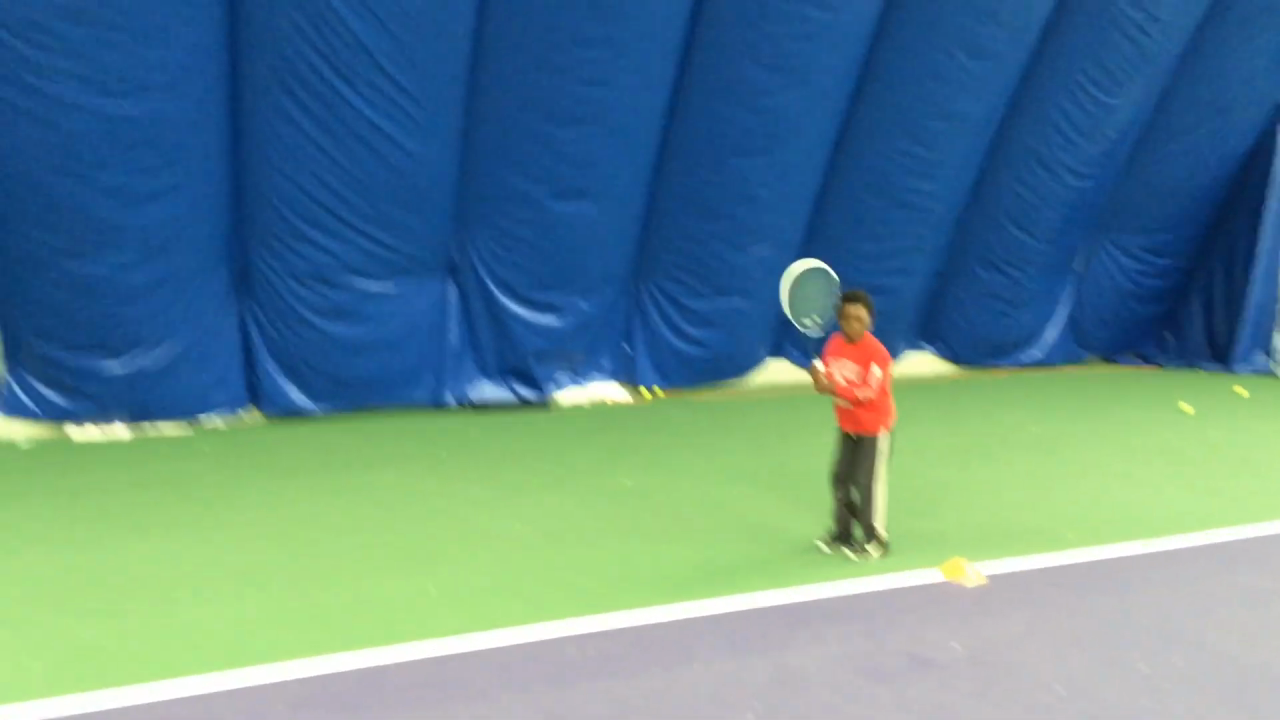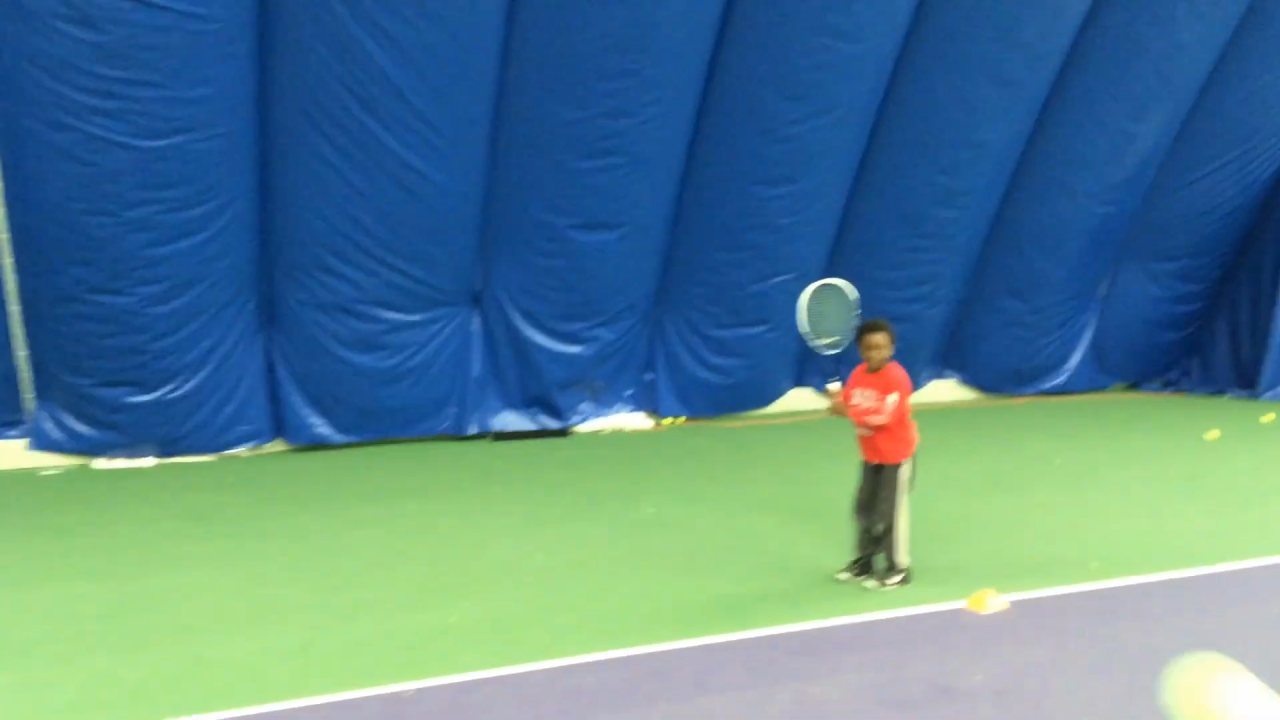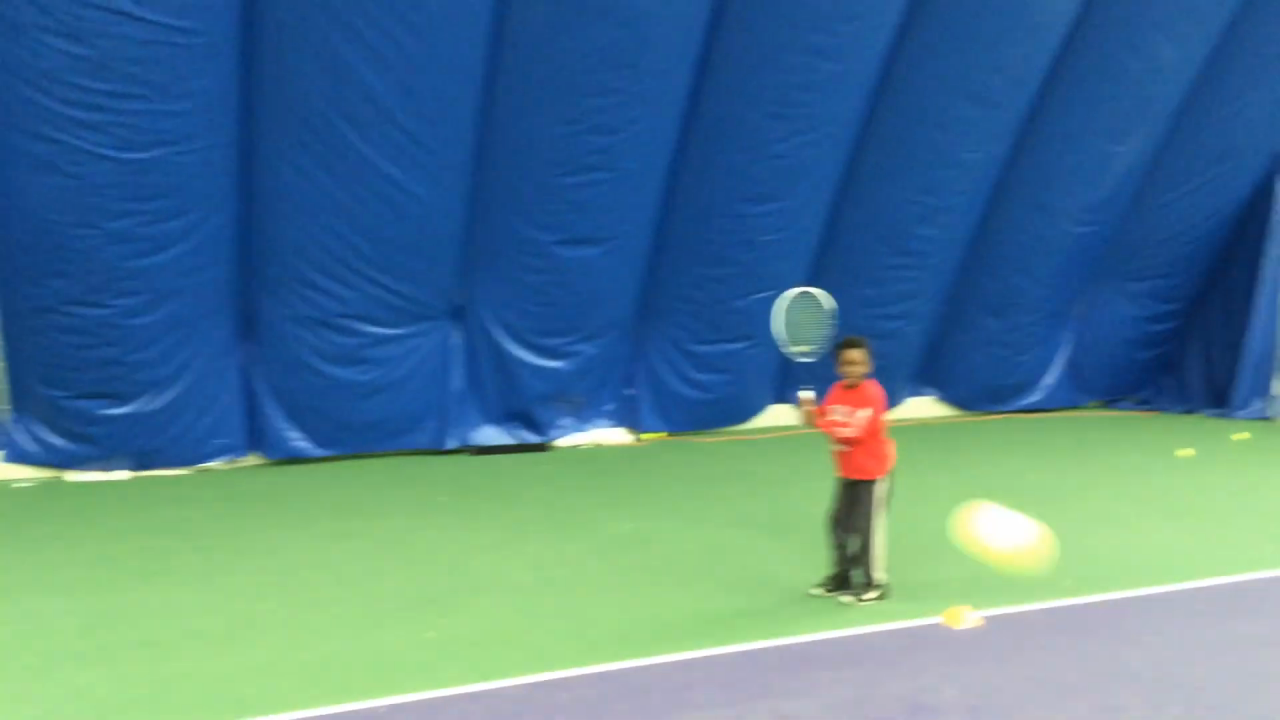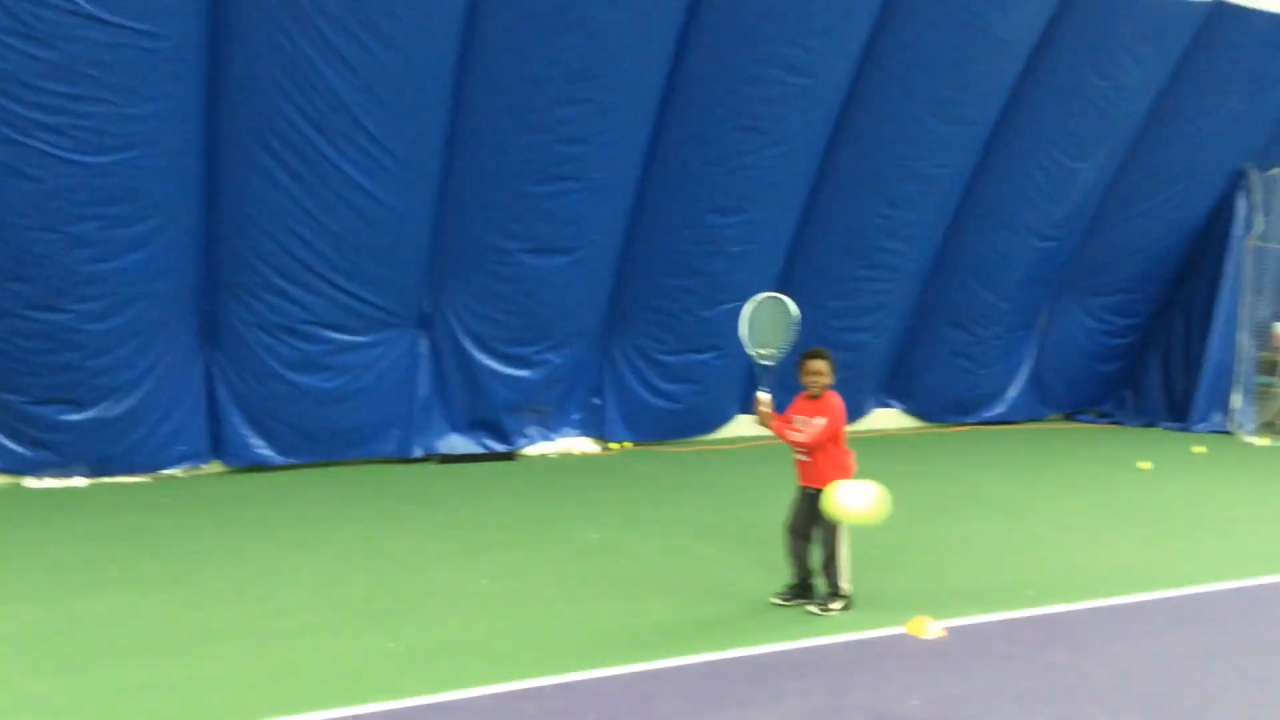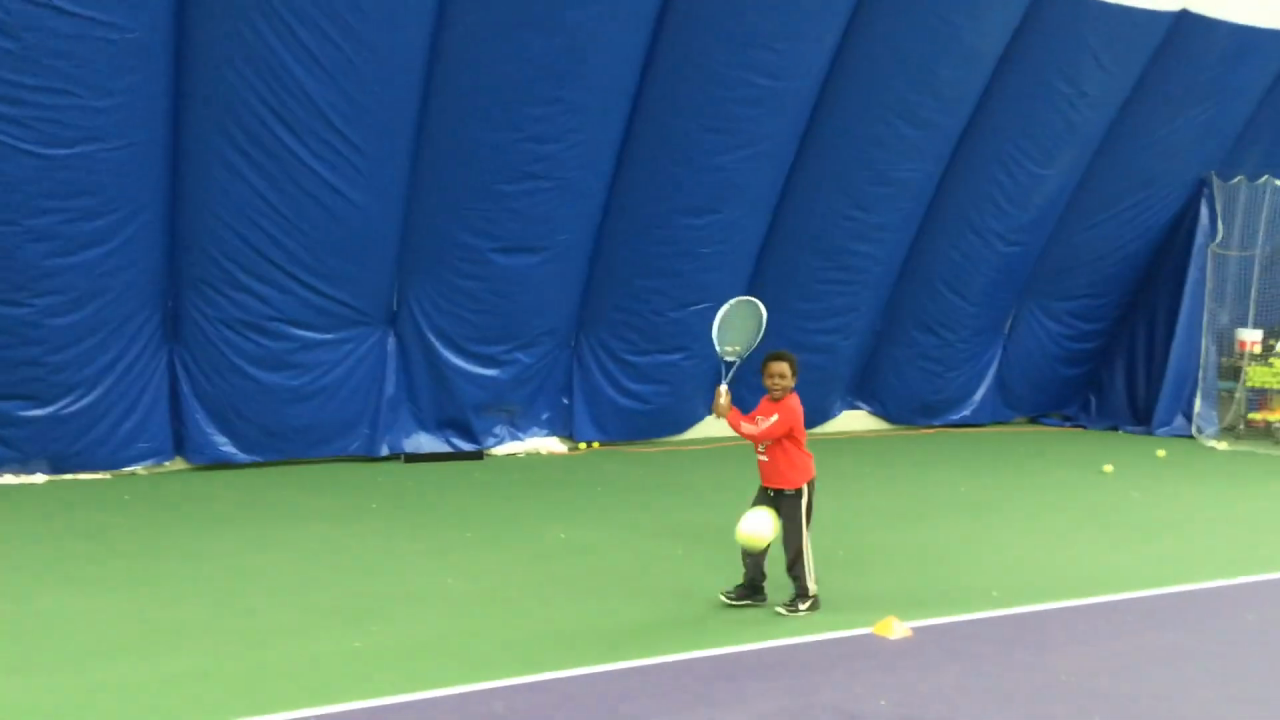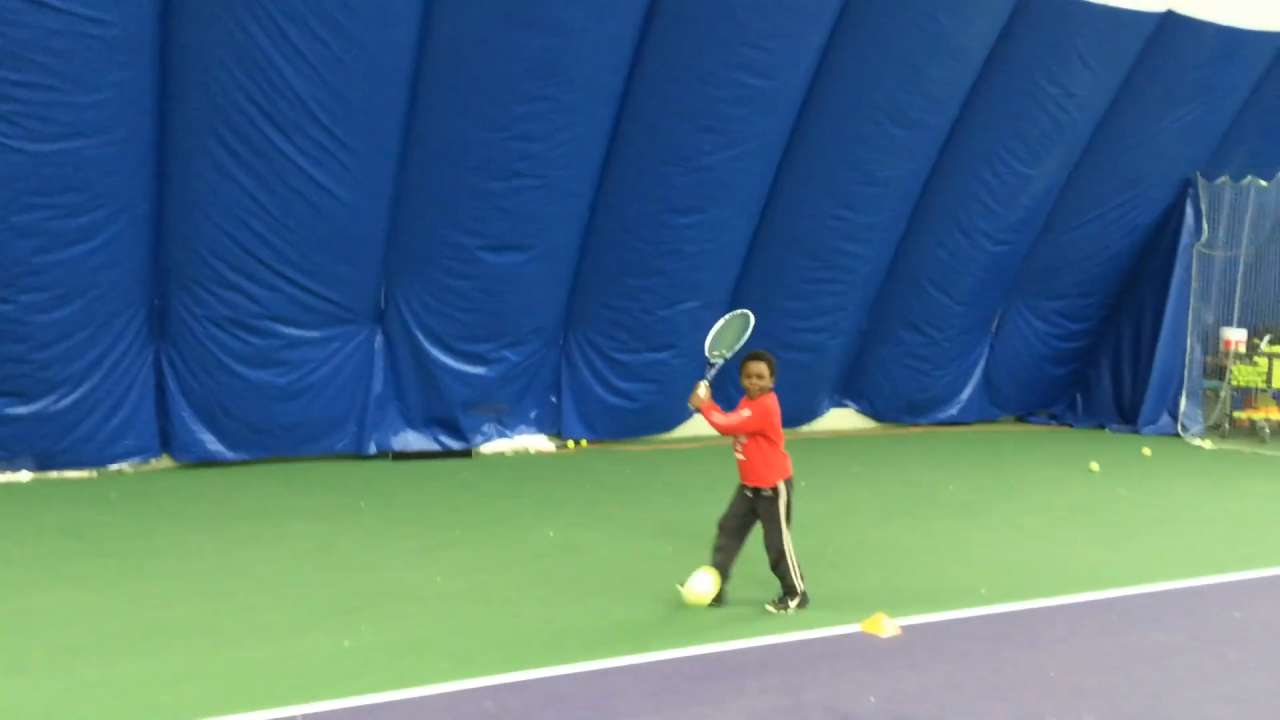
dt=0.1s
person 1, frame 1
left shoulder: (876, 351)
right shoulder: (833, 343)
left elbow: (870, 391)
right elbow: (826, 375)
left wrist: (832, 387)
right wrist: (820, 378)
left hip: (874, 428)
right hip: (849, 426)
left knee: (869, 482)
right knee: (841, 476)
left ankle: (875, 538)
right ankle: (844, 531)
person 1, frame 2
left shoulder: (896, 379)
right shoulder: (858, 374)
left elbow: (884, 417)
right elbow: (847, 401)
left wrist: (848, 412)
right wrist: (838, 400)
left hip: (896, 456)
right hip: (872, 455)
left knee: (890, 512)
right knee: (865, 506)
left ankle: (897, 568)
right ankle: (865, 560)
person 1, frame 3
left shoulder: (872, 395)
right shoulder: (836, 391)
left elbow: (854, 432)
right elbow: (829, 420)
left wrist: (818, 421)
right wrist: (812, 411)
left hip: (873, 473)
right hip: (848, 472)
left knee: (868, 527)
right knee: (840, 520)
left ankle: (874, 583)
right ankle: (842, 577)
person 1, frame 4
left shoulder: (832, 406)
right shoulder: (800, 401)
left elbow: (806, 438)
right elbow: (788, 426)
left wrist: (773, 424)
right wrist: (769, 414)
left hip: (834, 482)
right hip: (809, 482)
left knee: (832, 538)
right knee: (797, 529)
left ankle: (840, 593)
right ankle: (802, 586)
person 1, frame 5
left shoulder: (789, 408)
right shoulder: (766, 403)
left elbow: (757, 432)
right elbow: (750, 426)
left wrist: (726, 413)
right wrist: (728, 409)
left hip: (794, 486)
right hip: (770, 484)
left knee: (796, 541)
left ankle: (807, 596)
right ankle: (752, 588)
person 1, frame 6
left shoulder: (765, 406)
right shoulder: (748, 402)
left elbow: (728, 426)
right elbow: (730, 423)
left wrist: (703, 406)
right wrist: (708, 403)
left hip: (772, 485)
right hip: (749, 484)
left knee: (777, 541)
right knee: (728, 529)
left ankle: (795, 593)
